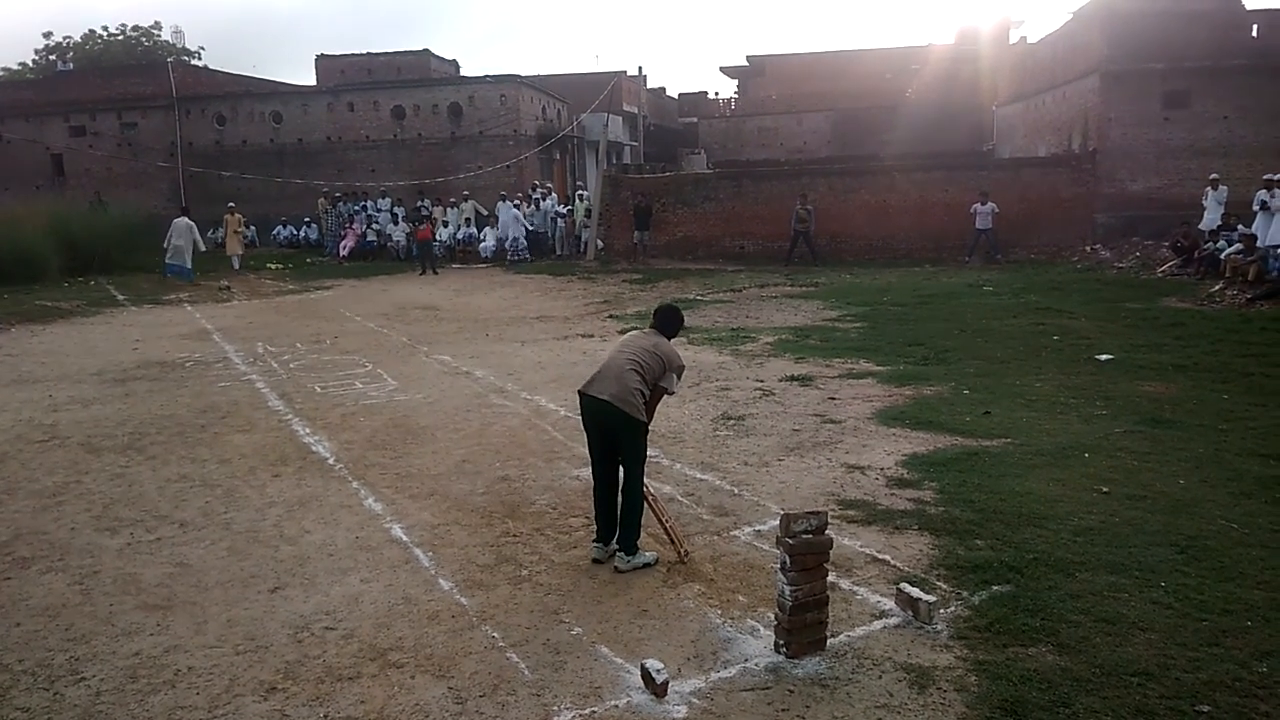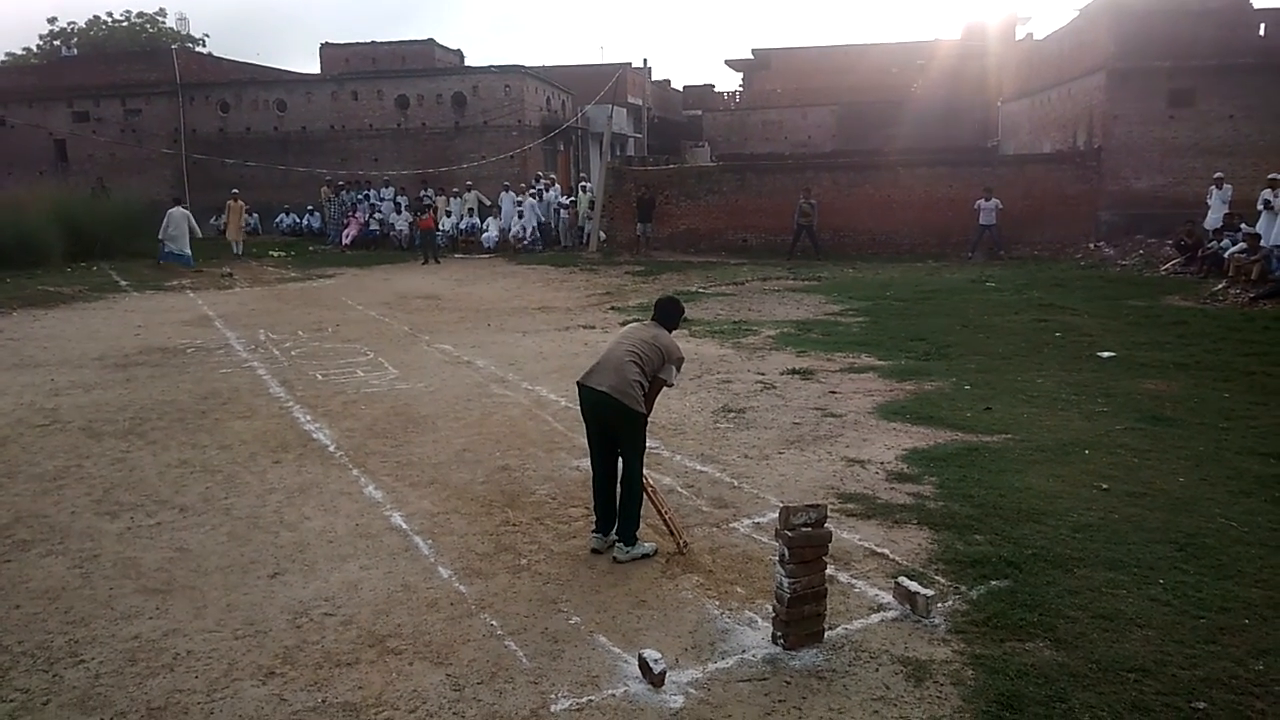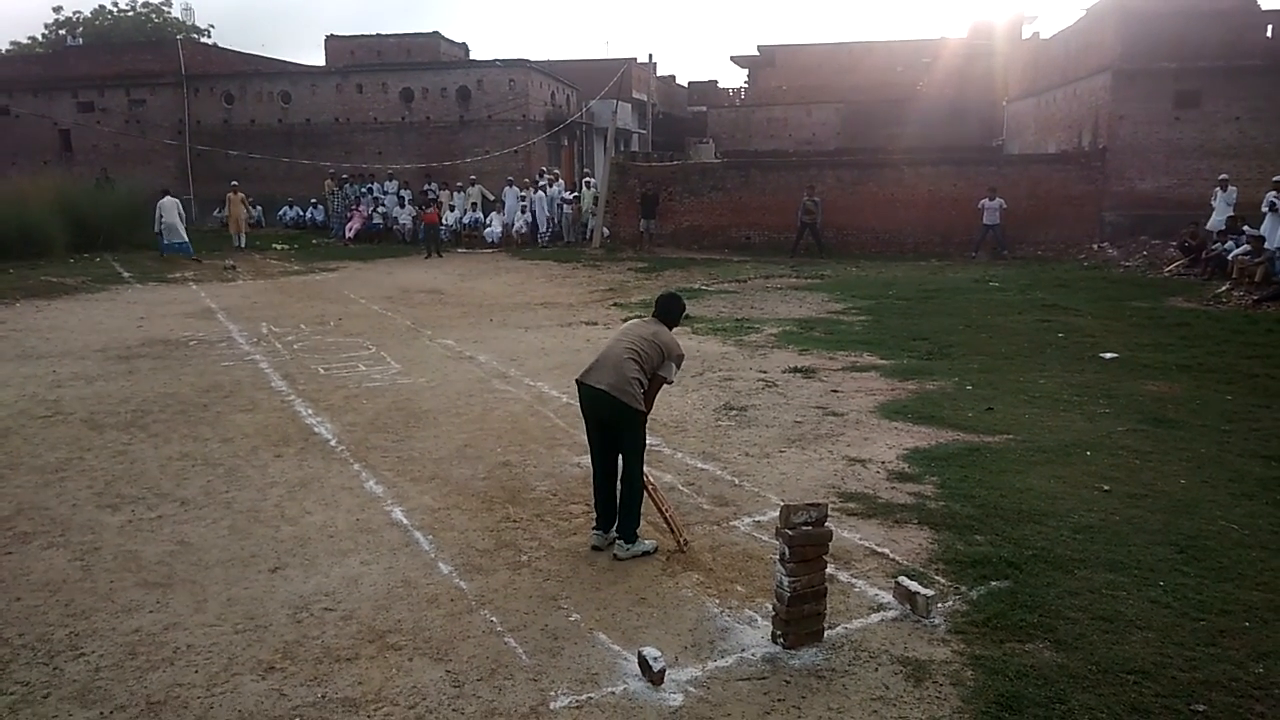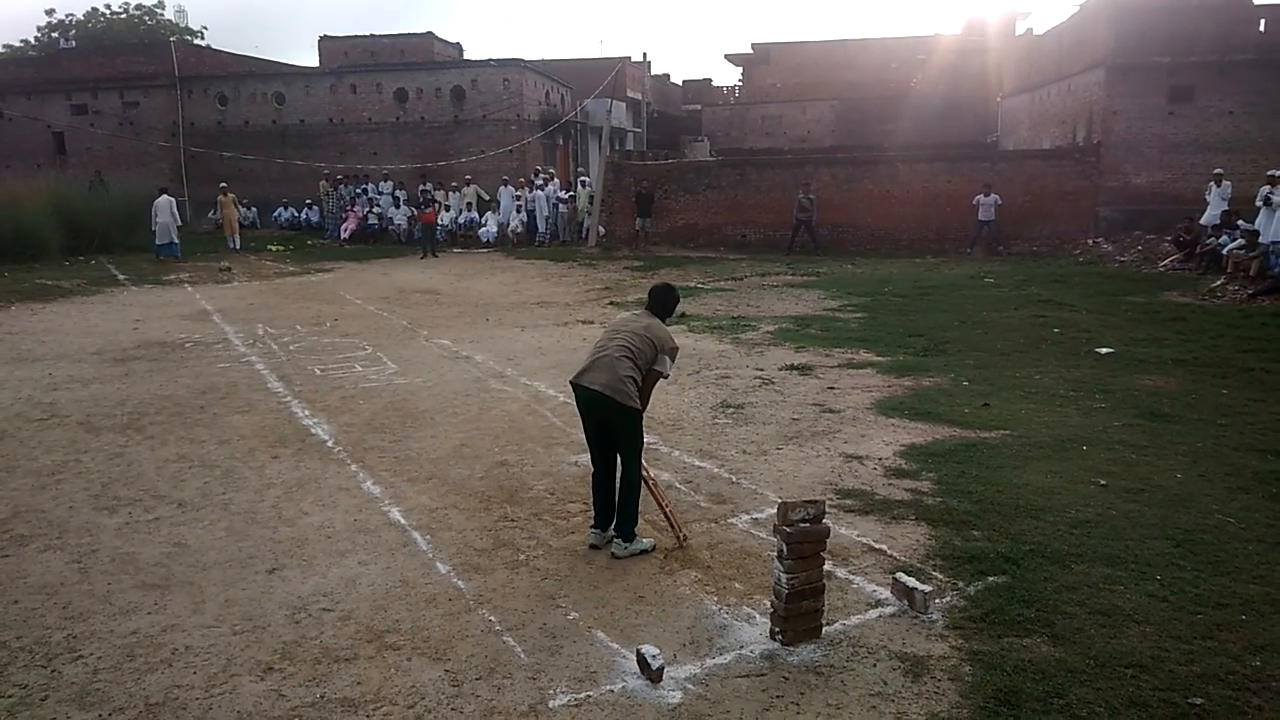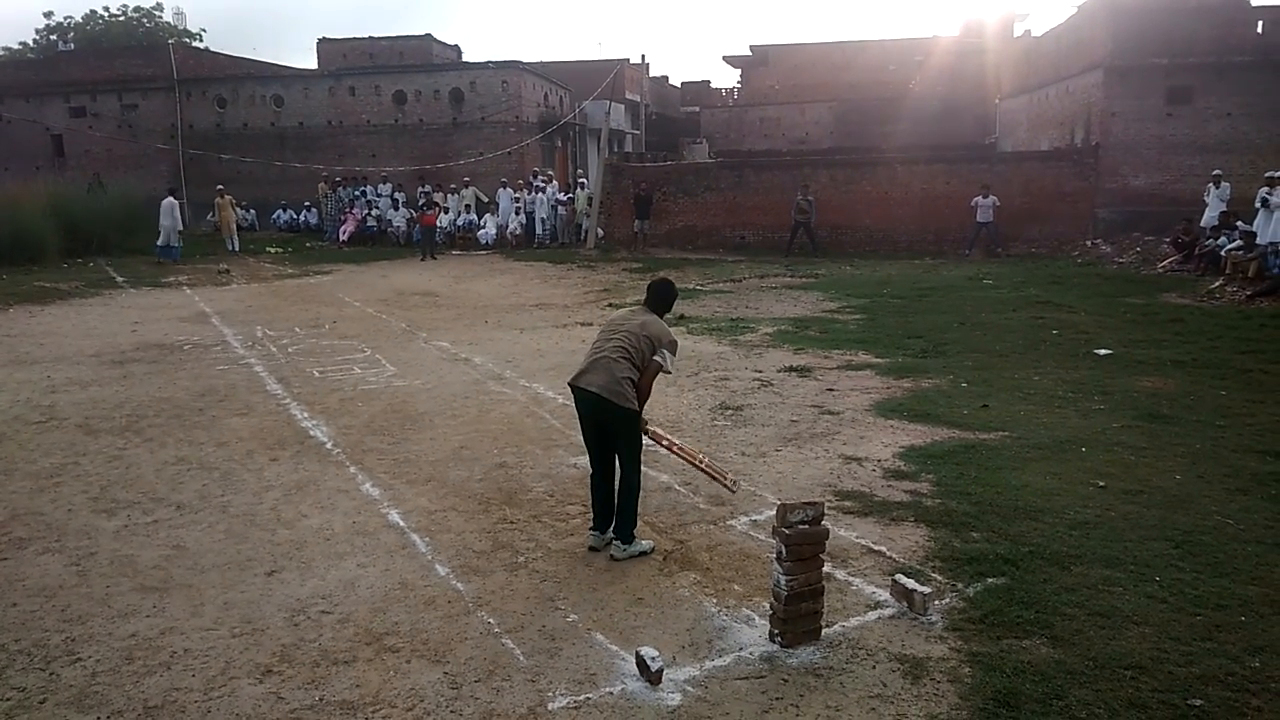
dt=0.3s
person 1, frame 1
left shoulder: (630, 337)
right shoulder: (673, 359)
right elbow: (651, 404)
right wrist: (638, 433)
left hip: (590, 398)
right hip: (624, 408)
left knee: (603, 477)
right knee: (633, 482)
left ankle: (602, 543)
right ankle: (627, 553)
person 1, frame 2
left shoulder: (630, 329)
right shoulder: (673, 351)
right elbow: (650, 396)
left wrist: (633, 423)
right wrist: (638, 425)
left hip: (589, 389)
right hip: (623, 399)
left knee: (602, 468)
right knee: (632, 473)
left ankle: (601, 534)
right ankle: (626, 544)
person 1, frame 3
left shoulder: (631, 325)
right shoulder: (673, 348)
right elbow: (649, 394)
right wrist: (638, 421)
left hip: (588, 386)
right hip: (622, 396)
left knee: (602, 465)
right knee: (632, 471)
left ankle: (602, 531)
right ankle: (627, 541)
person 1, frame 4
left shoulder: (621, 320)
right shoulder: (667, 341)
right elbow: (646, 389)
right wrist: (633, 419)
left hip: (583, 386)
right hip: (617, 395)
left knee: (602, 464)
right knee: (631, 470)
left ankle: (600, 529)
right ankle: (625, 539)
person 1, frame 5
left shoulder: (618, 316)
right shoulder: (665, 337)
right elbow: (644, 384)
right wrist: (636, 416)
left hip: (582, 388)
right hip: (616, 397)
left knee: (600, 467)
right knee: (629, 472)
left ankle: (599, 532)
right ankle: (623, 542)
